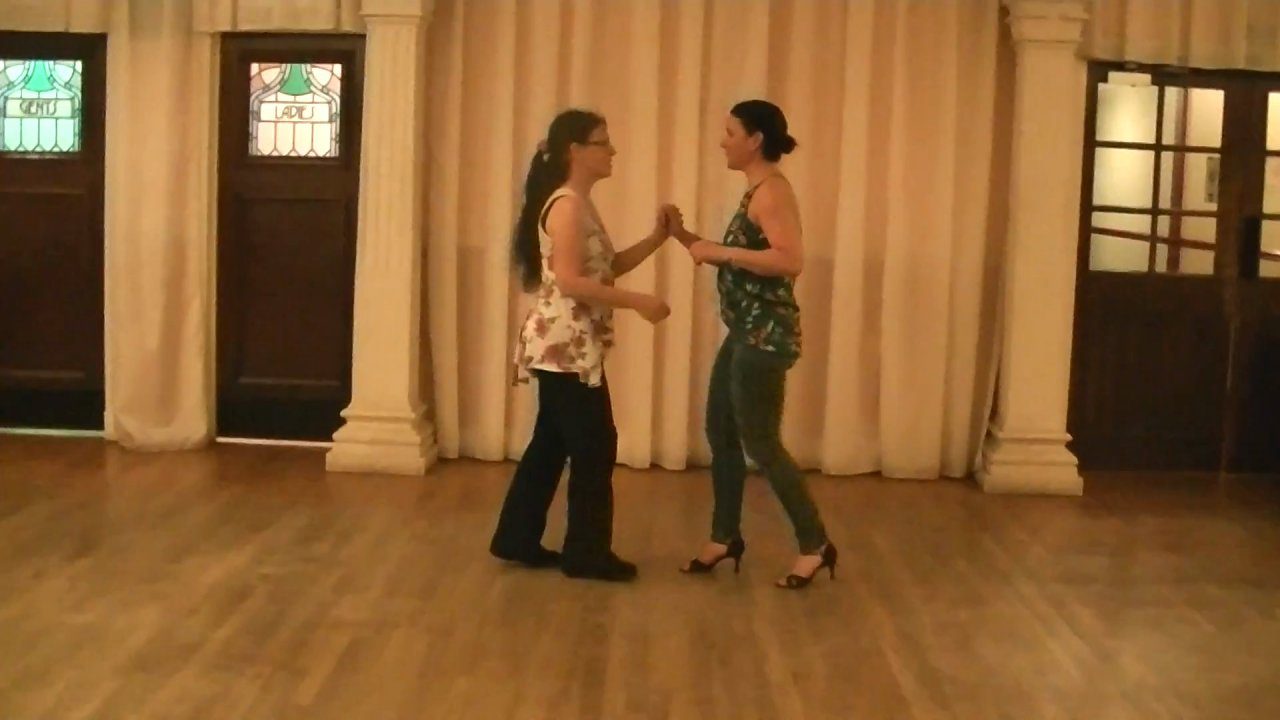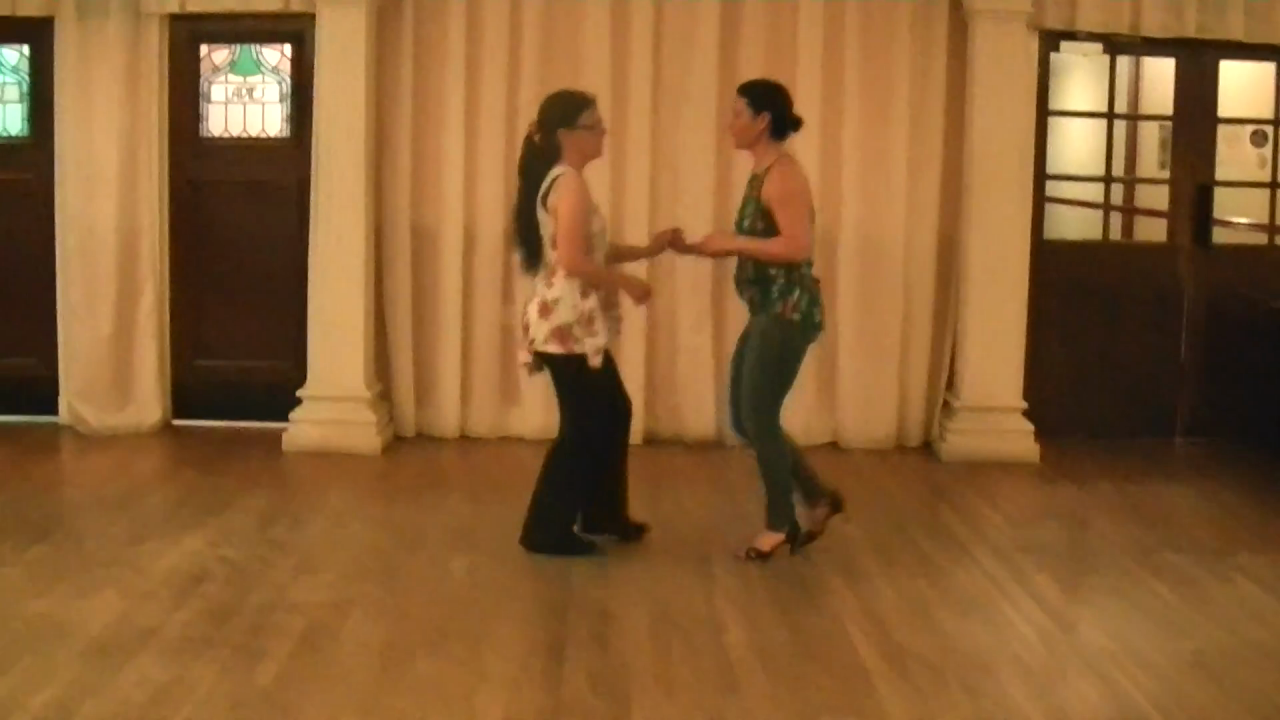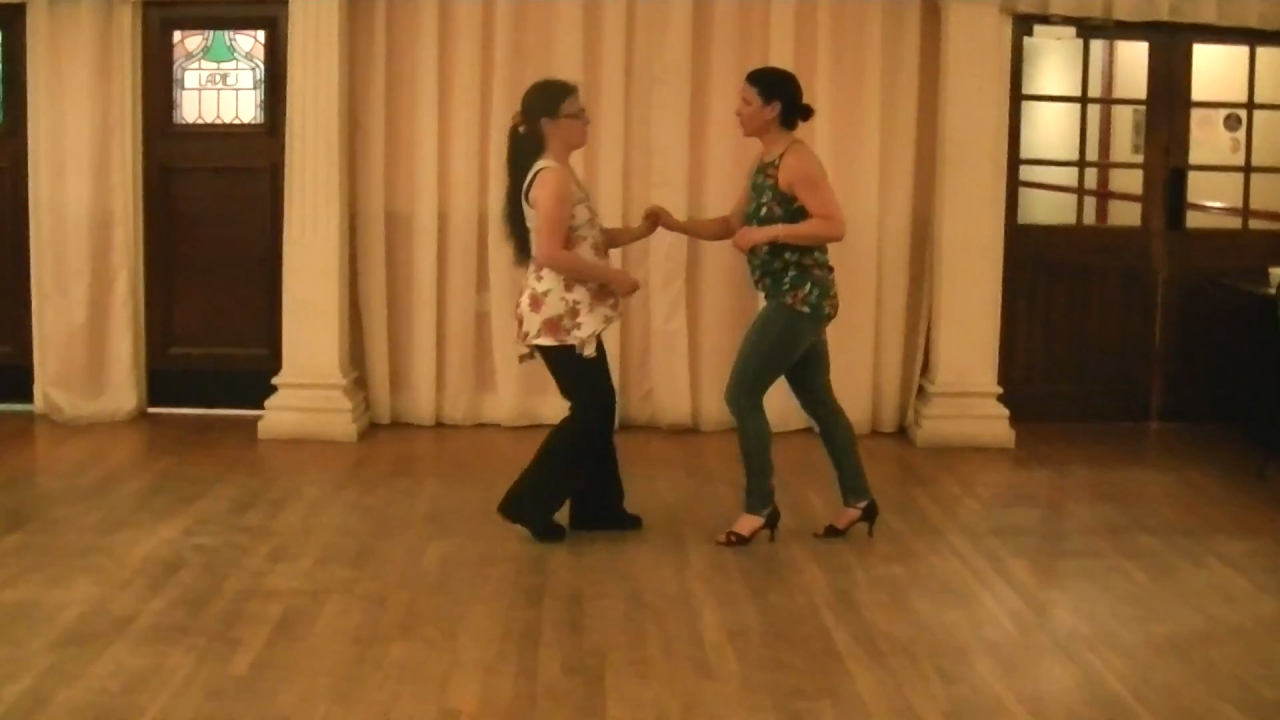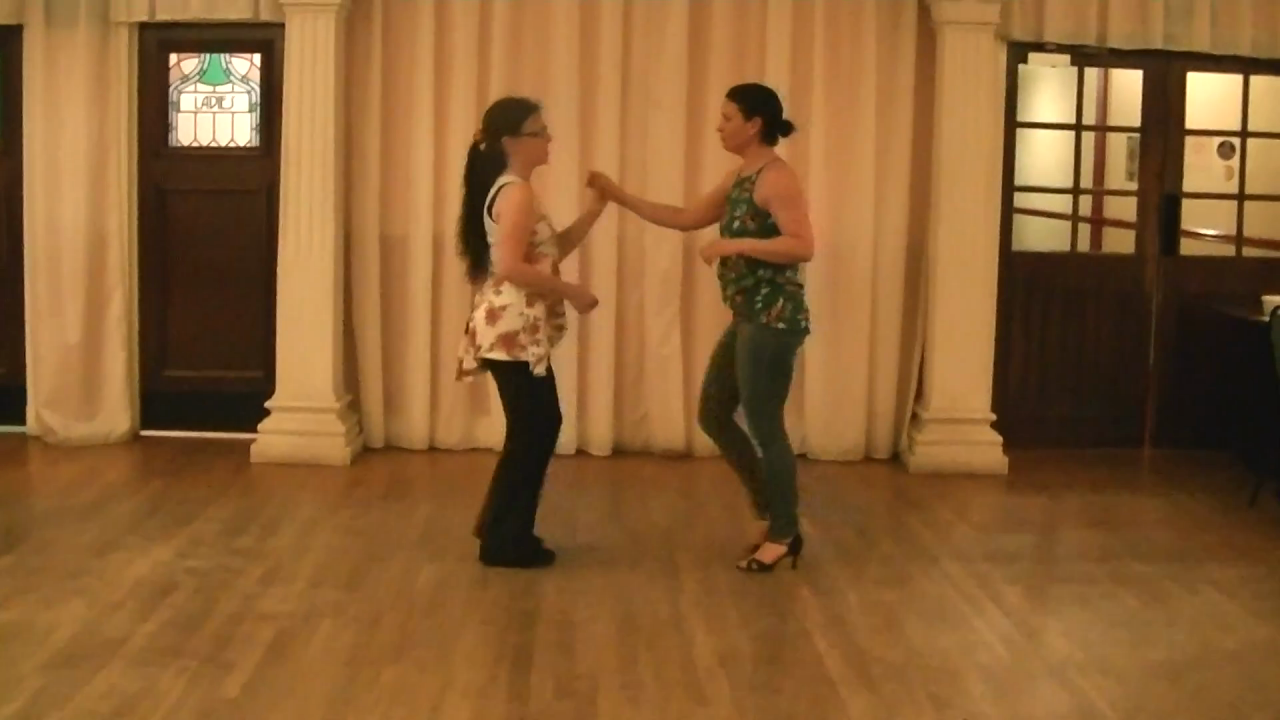
dt=0.4s
person 1, frame 1
left shoulder: (771, 192)
right shoulder: (756, 192)
left elbow: (790, 261)
left wrist: (721, 251)
right wrist: (686, 237)
left hip: (765, 335)
right hip: (747, 332)
left knee: (761, 443)
right knee: (720, 434)
left ankle: (814, 545)
right ankle: (725, 538)
person 1, frame 2
left shoulder: (783, 174)
right shoulder: (762, 174)
left elbow: (797, 248)
left wrist: (732, 241)
right wrist: (695, 247)
left hip: (789, 311)
right hip: (768, 312)
left knee: (757, 417)
right knee: (748, 417)
left ankle: (780, 524)
right ankle: (818, 499)
person 1, frame 3
left shoulder: (798, 161)
right shoulder: (766, 162)
left elbow: (833, 226)
right elbow: (733, 224)
left wrist: (769, 233)
right wrist: (675, 225)
left hip: (801, 298)
right hip: (791, 299)
left knee: (742, 395)
right knee: (818, 401)
left ankle: (759, 507)
right ankle: (857, 500)
person 1, frame 4
left shoulder: (777, 177)
right shoulder: (740, 178)
left elbow: (803, 245)
right elbow: (685, 218)
left wrist: (735, 244)
right wrist: (620, 196)
left hip: (774, 318)
right hip: (751, 317)
left knee: (766, 424)
right knee: (712, 414)
left ankle: (784, 532)
right ankle: (773, 512)
person 2, frame 1
left shoulder: (580, 203)
right shoulder: (567, 205)
left elbow: (606, 267)
right elbow: (569, 281)
left wrist: (656, 239)
right wrist: (637, 301)
left hip: (570, 344)
right hip: (565, 345)
left knee: (553, 441)
right knee: (596, 444)
left ankle: (515, 538)
right ankle: (587, 552)
person 2, frame 2
left shoulder: (561, 181)
right shoulder: (568, 184)
right elbow: (573, 261)
left wrist: (648, 250)
right wrist: (628, 283)
left hip: (576, 322)
right hip: (568, 324)
left knee: (613, 411)
right knee: (584, 423)
left ankle: (604, 513)
right ankle: (548, 529)
person 2, frame 3
left shoulder: (560, 174)
right shoulder: (550, 178)
left elbow: (585, 239)
right elbow: (550, 254)
left wrist: (638, 232)
right wrist: (612, 276)
left hip: (572, 313)
right hip: (559, 315)
left knee: (596, 407)
right knee: (592, 410)
left ankle: (597, 506)
right ankle: (528, 502)
person 2, frame 4
left shoulder: (512, 190)
right shoulder: (516, 193)
left elbow: (550, 252)
right elbow: (511, 267)
left wrist: (595, 209)
right wrist: (571, 291)
left hip: (520, 331)
right hip: (513, 332)
left knee: (541, 424)
right knee: (530, 431)
left ankle: (504, 525)
right ankle: (506, 542)
